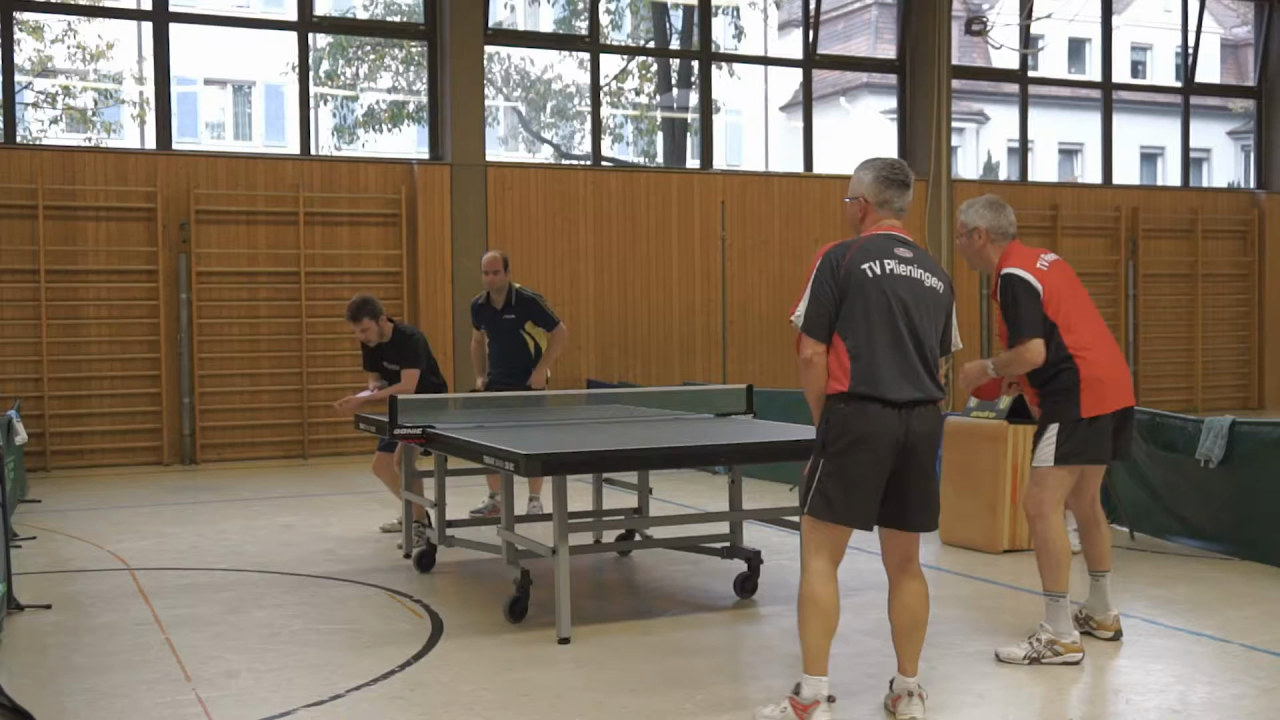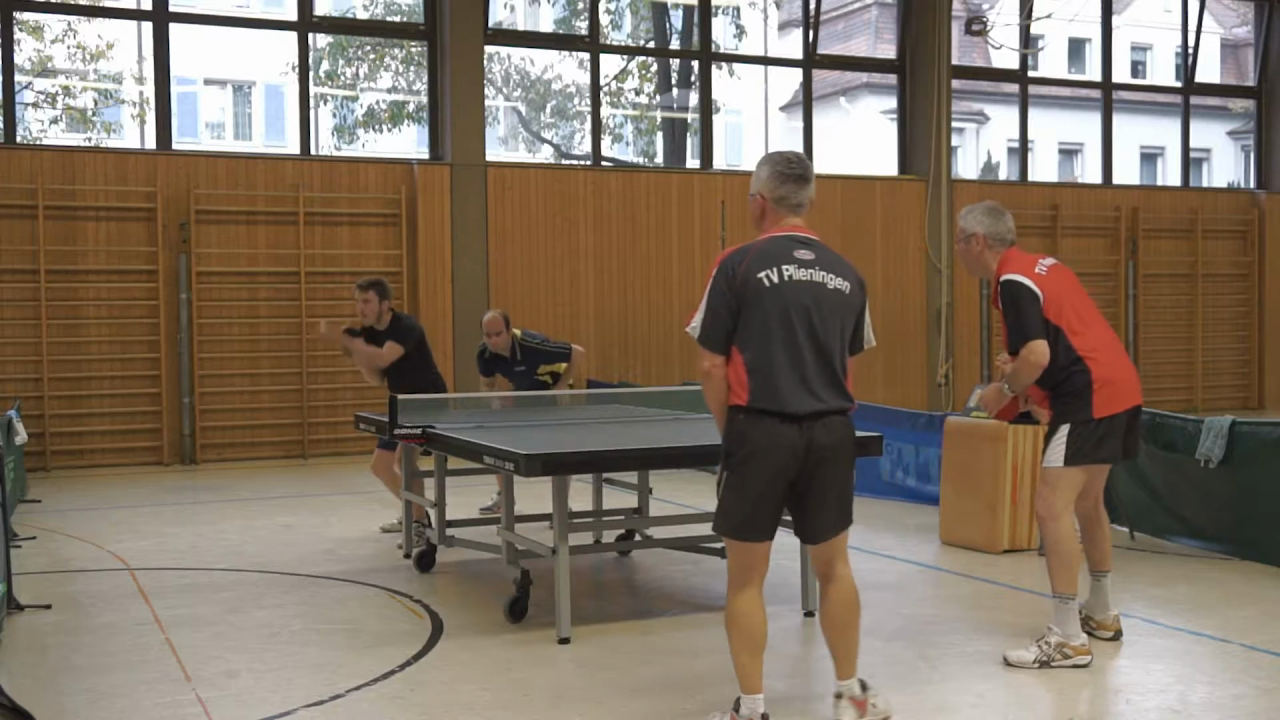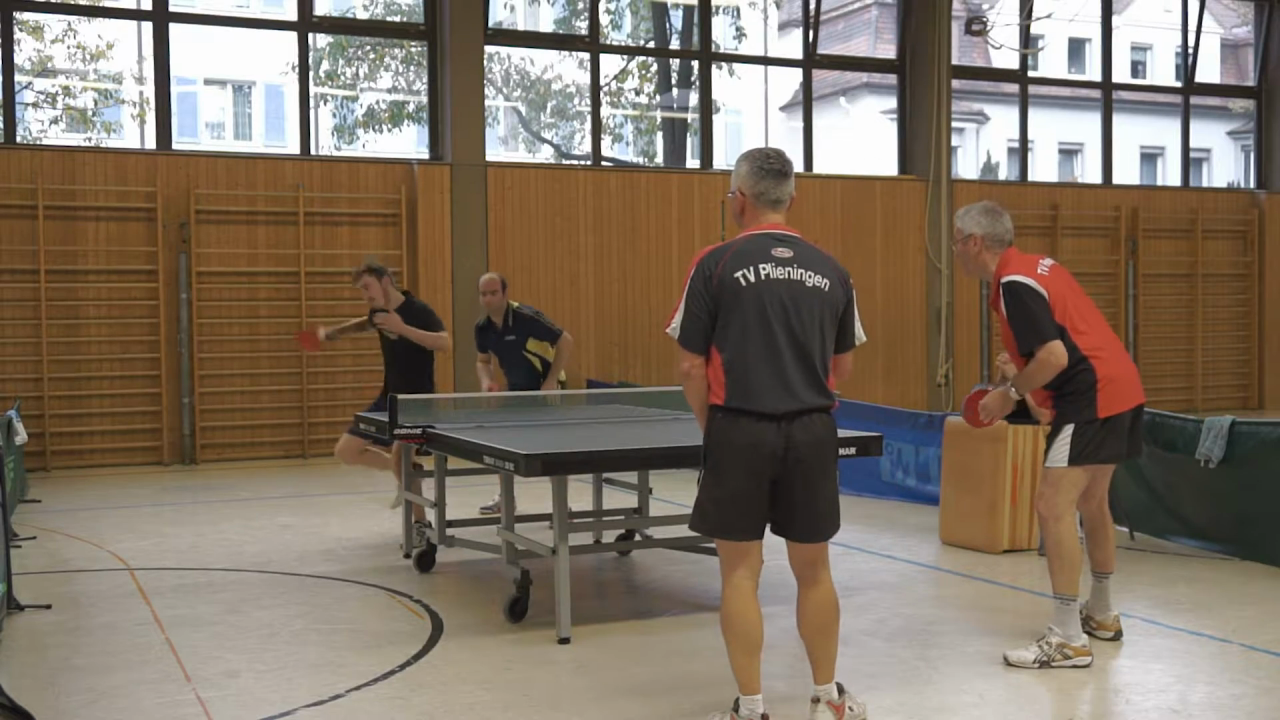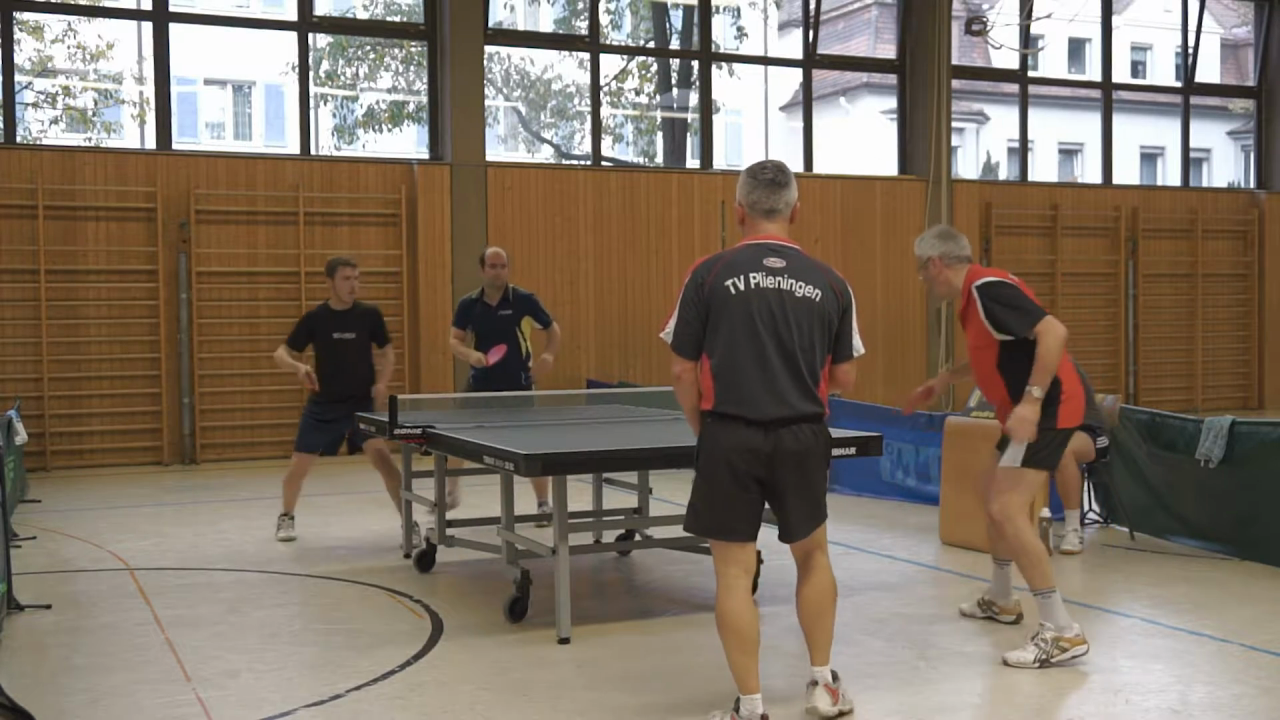
dt=0.7s
person 1, frame 1
left shoulder: (840, 259)
right shoulder: (935, 274)
left elbow: (812, 354)
left wrist: (824, 421)
left hip: (860, 418)
right hip: (920, 424)
left knee: (819, 557)
right knee: (905, 564)
person 1, frame 2
left shoulder: (738, 265)
right shoulder: (847, 275)
left elbow: (711, 365)
left wrist: (729, 431)
left hip: (761, 432)
right hip: (829, 433)
left knee: (745, 578)
right knee: (833, 566)
person 1, frame 3
left shoulder: (716, 264)
right shoulder: (831, 272)
left elbow: (692, 366)
right elbow: (841, 366)
left wrist: (711, 430)
left hip: (741, 433)
right hip: (811, 433)
left knee: (740, 575)
right knee: (813, 571)
person 1, frame 4
left shoulder: (710, 274)
right shoulder: (830, 283)
left elbow: (683, 371)
right elbow: (845, 378)
left wrist: (702, 434)
left hip: (731, 439)
right hip: (802, 438)
left knee: (734, 575)
right knee: (813, 557)
person 2, frame 1
left shoulder: (1013, 276)
right shoulder: (1042, 260)
left elbow: (1032, 353)
left wrist: (987, 369)
right wrist: (1009, 368)
left hip: (1080, 398)
right hip: (1111, 387)
left knee: (1042, 506)
right knee: (1083, 501)
left ankle: (1059, 636)
right ankle: (1101, 614)
person 2, frame 2
left shoulder: (1013, 282)
right shoulder: (1041, 264)
left elbow: (1036, 355)
left wrist: (1003, 390)
right wrist: (1021, 384)
left hip: (1089, 399)
right hip: (1117, 388)
left knee: (1052, 507)
right knee: (1087, 501)
left ankle: (1068, 638)
right ankle: (1101, 614)
person 2, frame 3
left shoulder: (1014, 284)
right shoulder: (1034, 265)
left elbow: (1054, 356)
left wrist: (1009, 394)
right wrist: (1017, 389)
left hip: (1092, 398)
right hip: (1117, 388)
left knee: (1053, 508)
right knee: (1091, 502)
left ankle: (1068, 639)
right ankle: (1101, 614)
person 2, frame 4
left shoulder: (988, 289)
right shoulder: (978, 294)
left elbow: (1053, 331)
left wrist: (1032, 400)
right wrist: (944, 380)
left hip: (1044, 409)
right hip: (1031, 410)
left knee: (1006, 511)
right knee: (993, 492)
left ankle: (1062, 633)
right ankle: (1000, 598)
person 3, frame 1
left shoulder: (410, 338)
right shoulder: (369, 342)
left elbow: (408, 387)
right elbow: (375, 378)
left wrist: (364, 400)
right wrist: (373, 388)
left knee: (402, 457)
right knee: (381, 467)
left ankle: (420, 524)
right ankle: (414, 513)
person 3, frame 2
left shoulder: (406, 326)
right shoulder: (368, 331)
left elbow: (384, 359)
right elbow: (378, 377)
left wrist: (349, 342)
right wrist: (359, 359)
left knee: (404, 456)
right knee: (381, 466)
left ankle: (420, 524)
right ankle: (414, 513)
person 3, frame 3
left shoulder: (419, 310)
right shoulder: (376, 309)
left elbow: (445, 344)
right elbow: (366, 322)
left wrist: (404, 329)
right wrist: (333, 331)
left hip: (417, 398)
right hip: (388, 397)
left knee: (396, 455)
right knee: (345, 451)
left ankle: (420, 524)
person 3, frame 4
left shoulder: (370, 315)
right shoulder: (315, 317)
left elbow: (385, 352)
right elbow: (281, 353)
left wrist: (382, 383)
right wrist: (298, 367)
left hip: (362, 402)
right hip: (322, 404)
left knee: (381, 458)
right knee: (297, 469)
right ankle: (287, 516)
person 4, frame 1
left shoulder: (528, 301)
right shoulder: (478, 306)
left elbow: (560, 333)
left wrist: (542, 370)
right wrist: (480, 375)
left hip: (528, 383)
right hip: (496, 383)
left ankle: (535, 500)
right ankle: (495, 499)
person 4, frame 2
left shoulder: (534, 346)
right shoulder: (484, 353)
left elbow: (578, 354)
right elbow: (487, 384)
left wrist: (561, 386)
left hip: (552, 390)
right hip: (523, 392)
right ankle: (503, 495)
person 4, frame 3
left shoulder: (528, 318)
right shoulder: (482, 327)
left elbow: (566, 342)
right elbow: (483, 361)
left wrist: (551, 381)
right wrist: (486, 381)
left hip: (543, 387)
right hip: (516, 388)
person 4, frame 4
left shoulder: (525, 300)
right shoulder: (468, 304)
left elbow: (553, 329)
right elbow: (454, 341)
left wrist: (548, 354)
right wrist: (470, 354)
left hip: (517, 383)
right hip: (480, 382)
left ankle: (544, 504)
right ankle: (451, 492)
